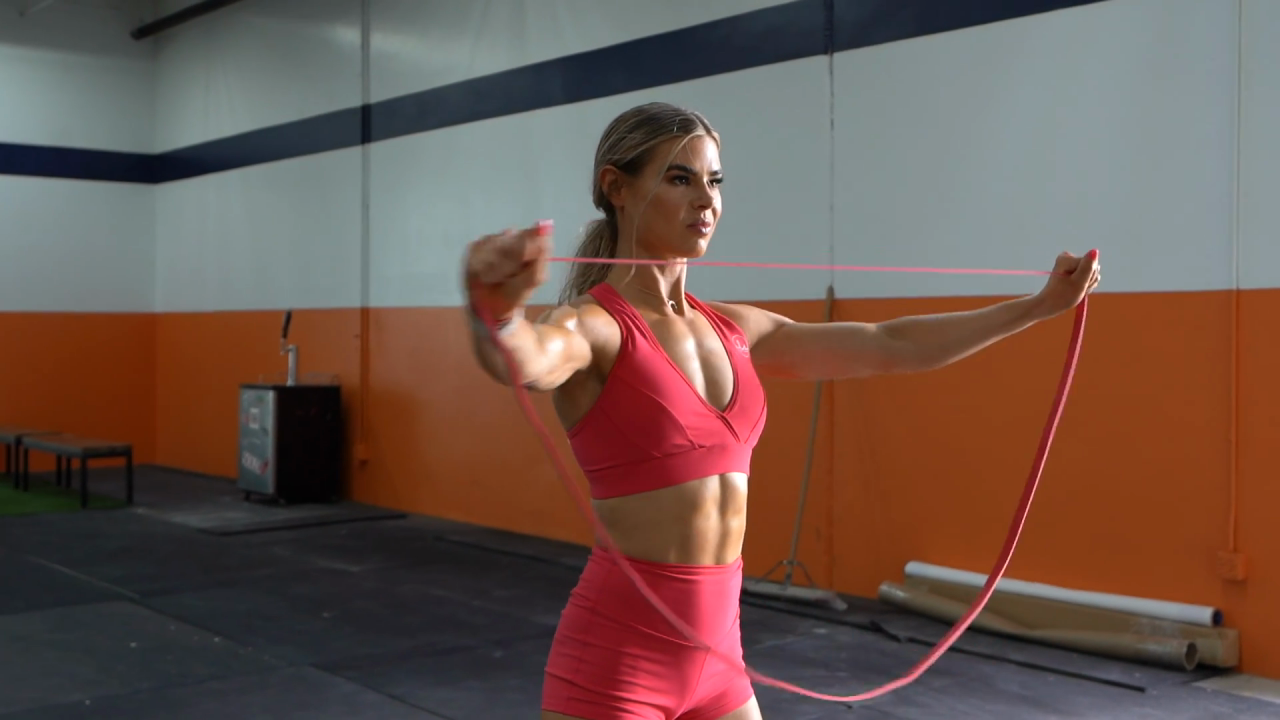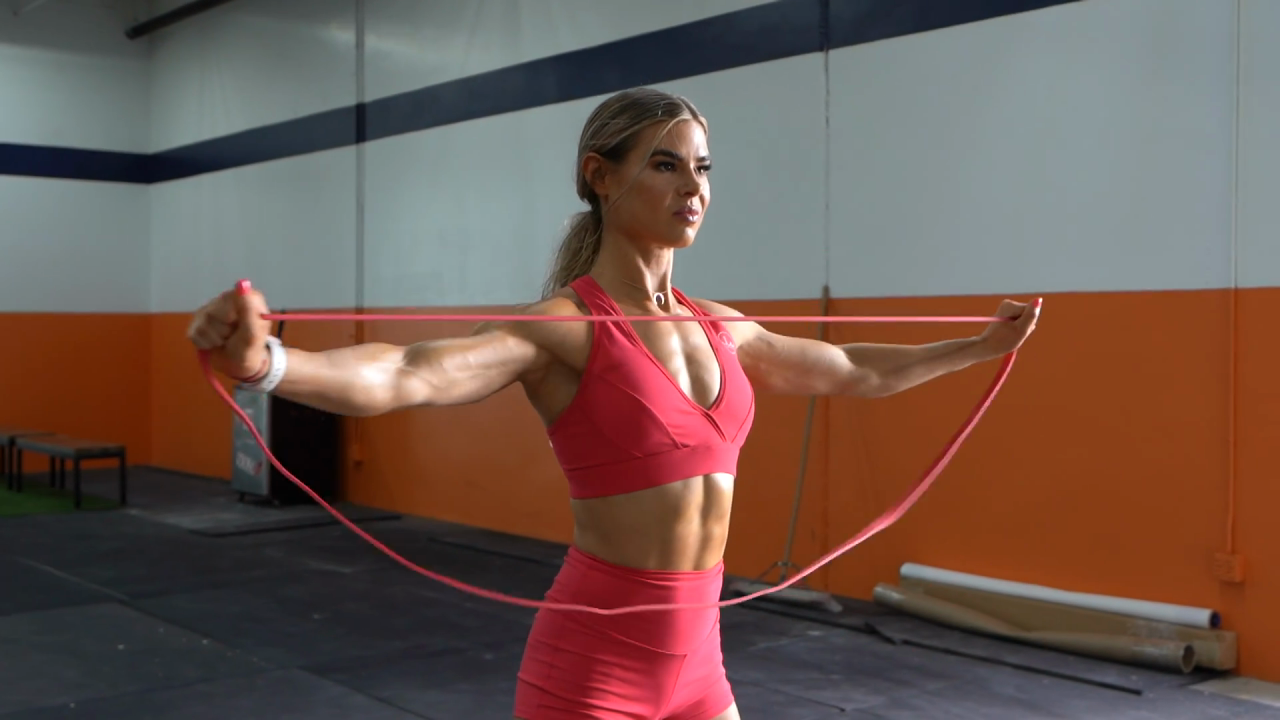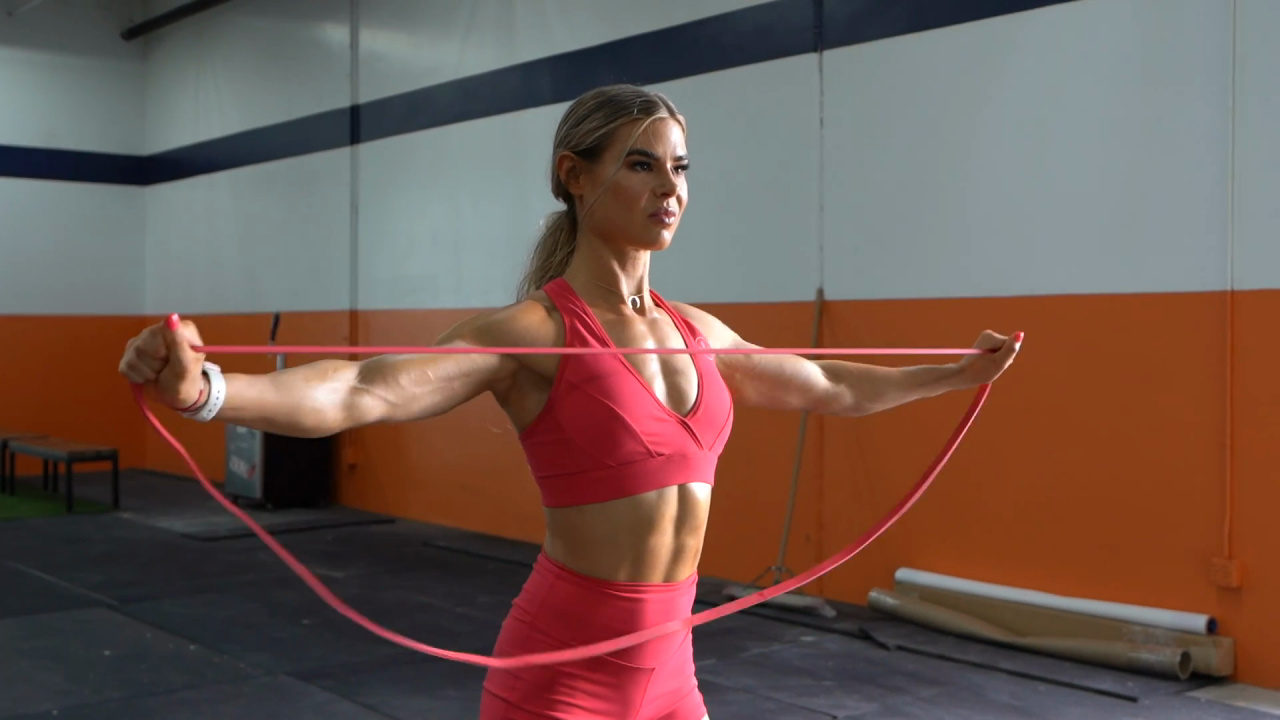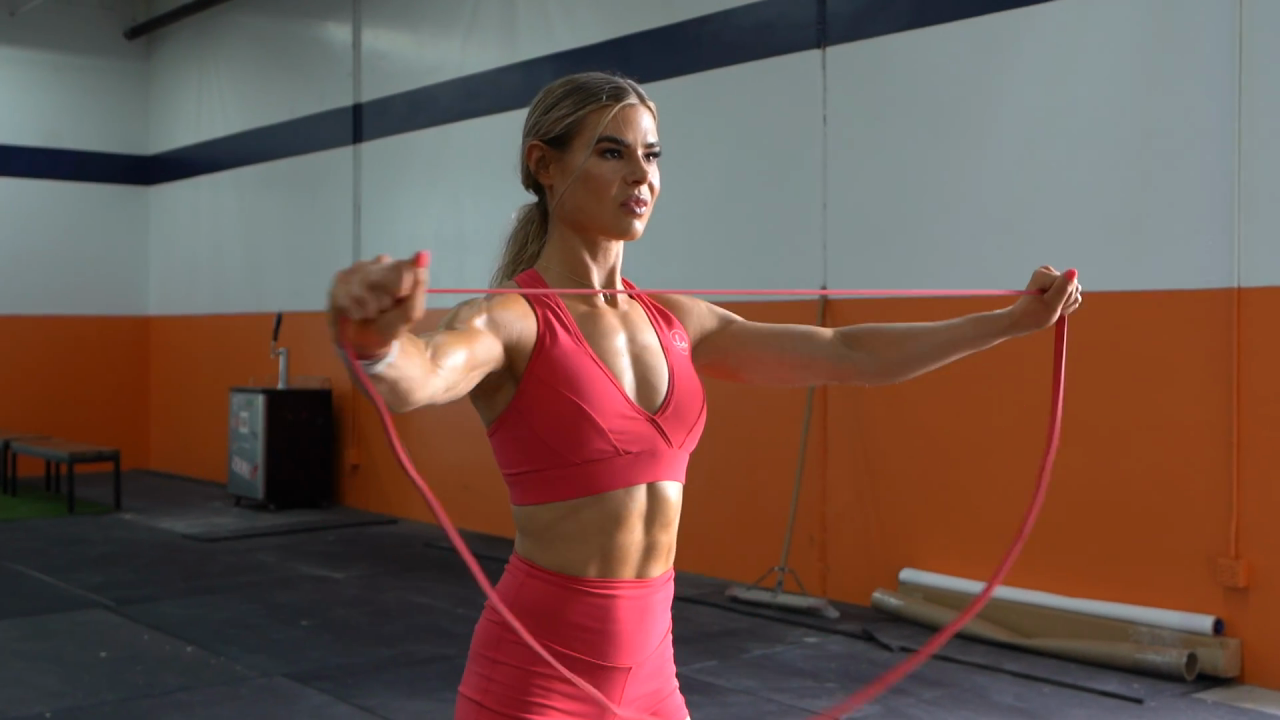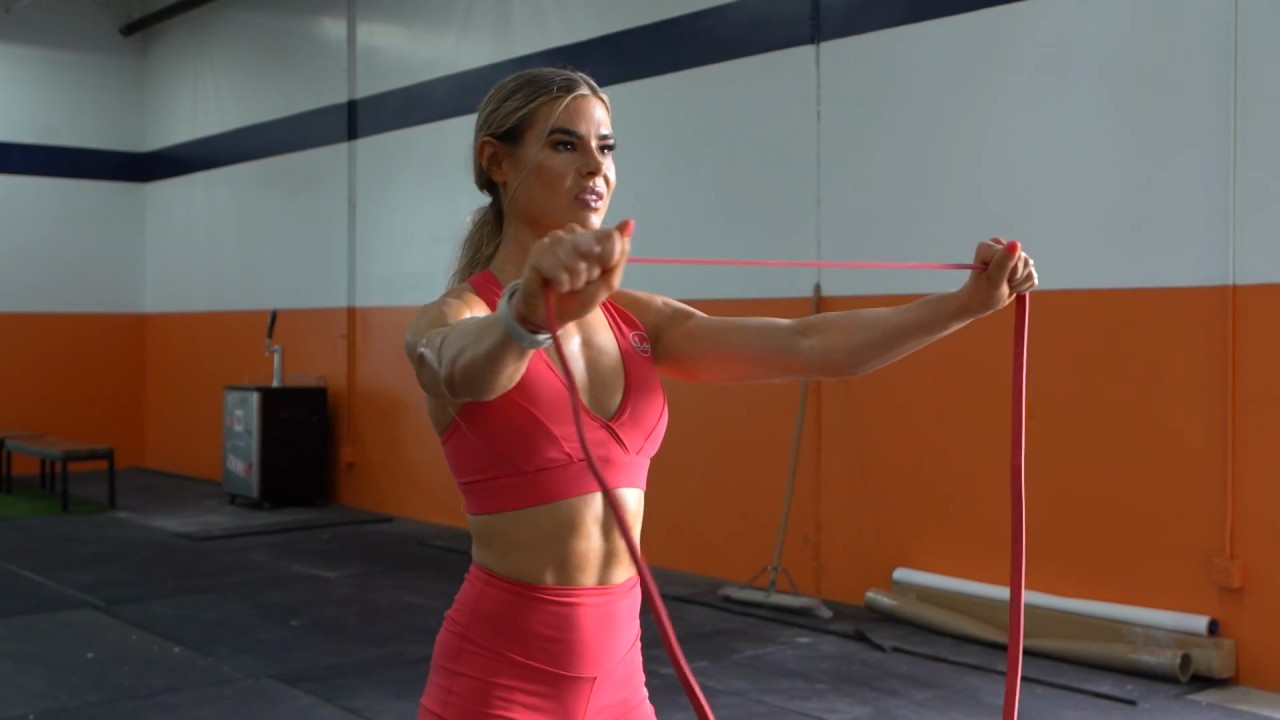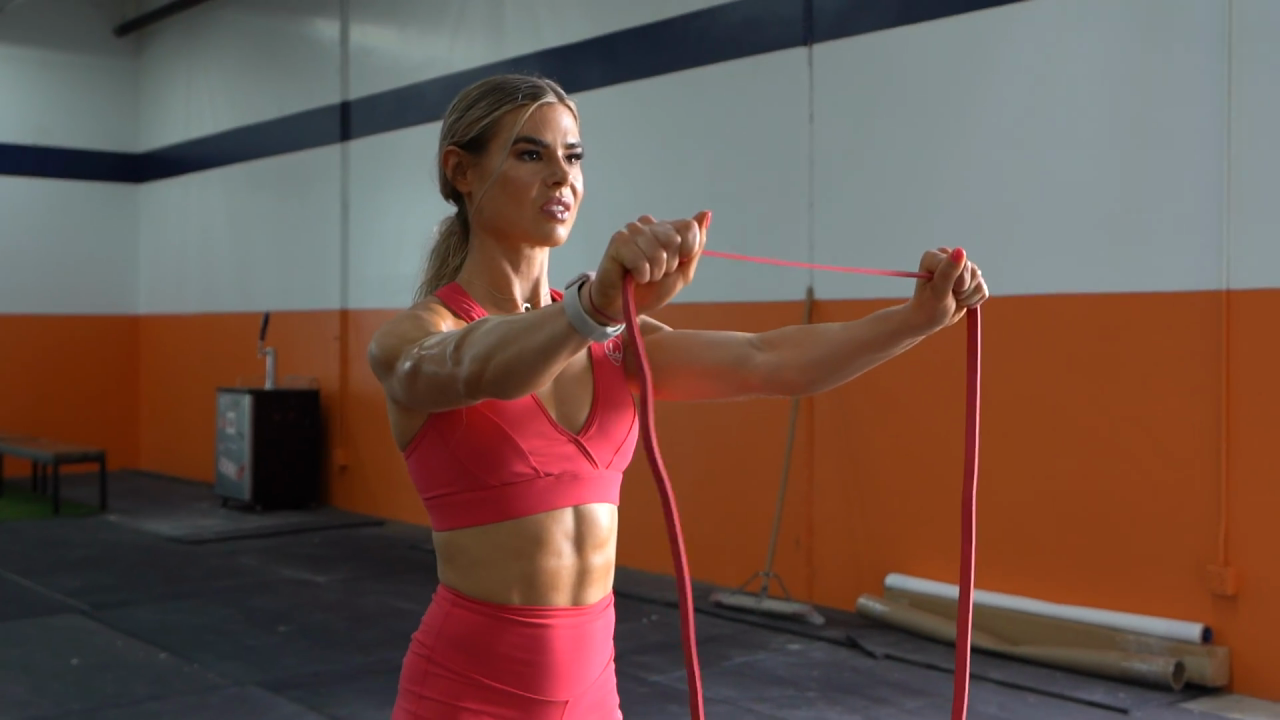
dt=0.4s
person 1, frame 1
left shoulder: (732, 328)
right shoulder: (585, 327)
left elbow: (895, 347)
right elbow: (524, 360)
left wrist: (1040, 305)
right wrist: (497, 311)
left hip: (713, 656)
right hip: (609, 664)
person 1, frame 2
left shoulder: (716, 325)
right shoulder: (557, 326)
left elbow: (856, 371)
right elbow: (403, 375)
left wrist: (984, 347)
right wrist: (263, 363)
person 1, frame 3
left shoulder: (690, 332)
right shoulder: (525, 332)
left elbow: (829, 387)
right elbow: (357, 395)
left wrist: (960, 372)
right wrist: (199, 390)
person 1, frame 4
left shoulder: (675, 325)
right shoulder: (499, 323)
left elbow: (848, 355)
right elbow: (408, 383)
left wrist: (1015, 319)
right wrist: (372, 342)
person 1, frame 5
left shoulder: (636, 321)
right shoulder: (448, 322)
left elbow: (807, 346)
right elbow: (471, 367)
left wrist: (968, 301)
right wrist: (534, 311)
person 1, frame 6
left shoulder: (608, 339)
right shoulder: (414, 337)
left elbow: (767, 363)
right elbow: (485, 371)
left wrist: (918, 317)
right wrist: (600, 302)
